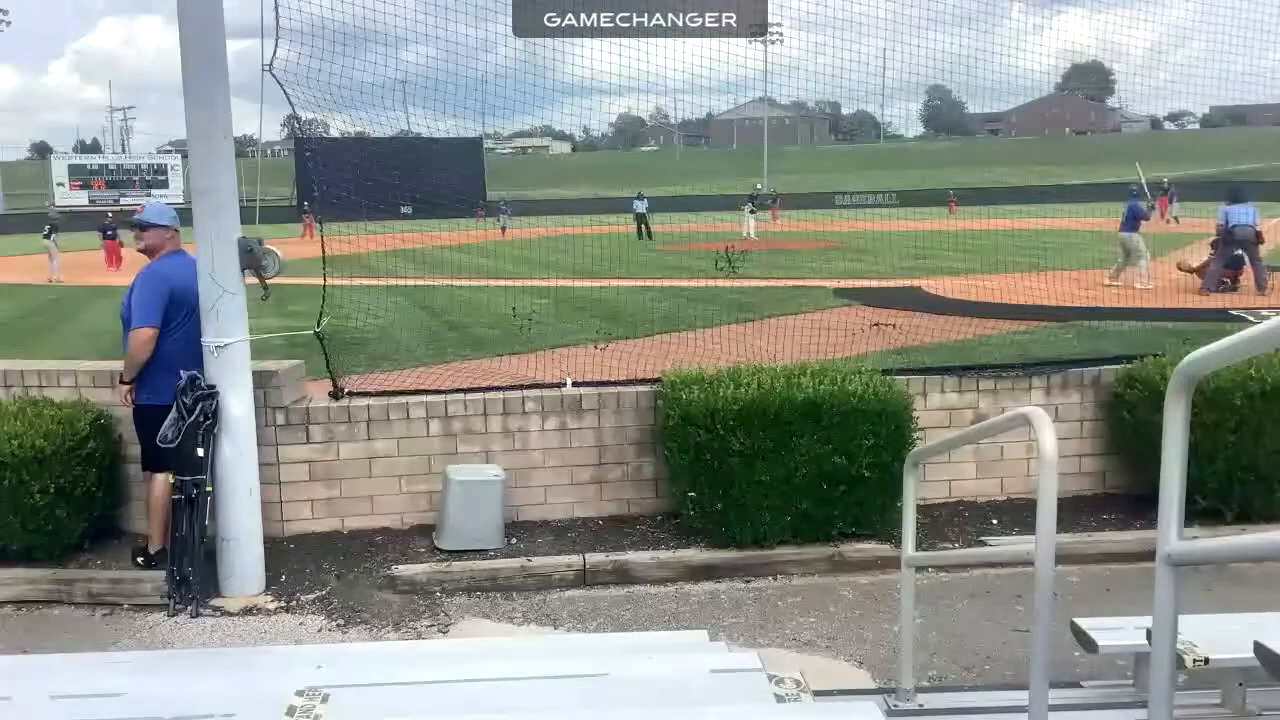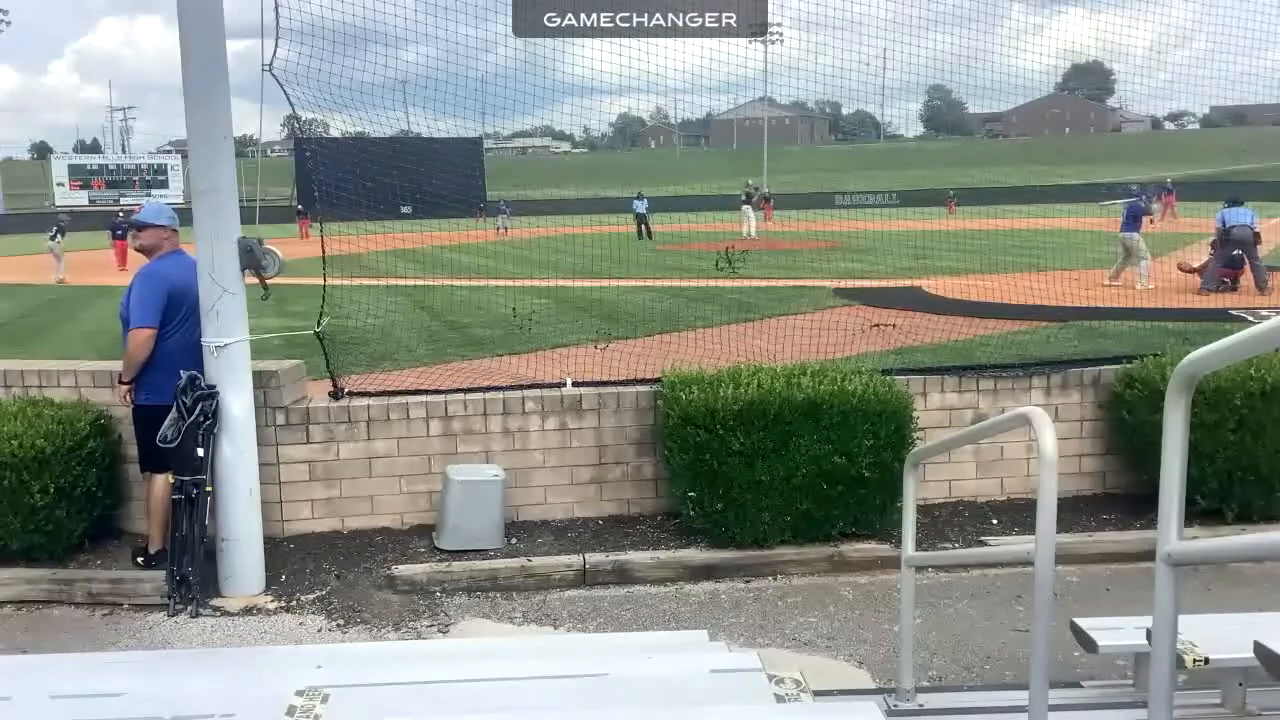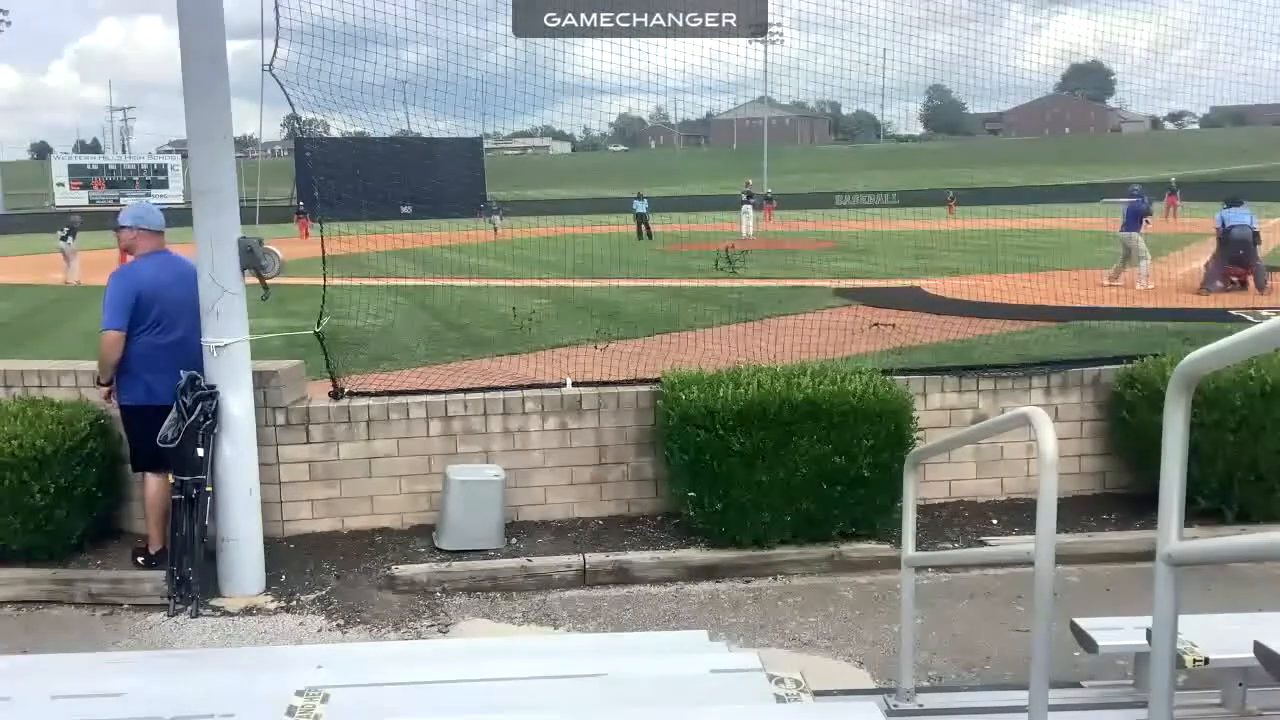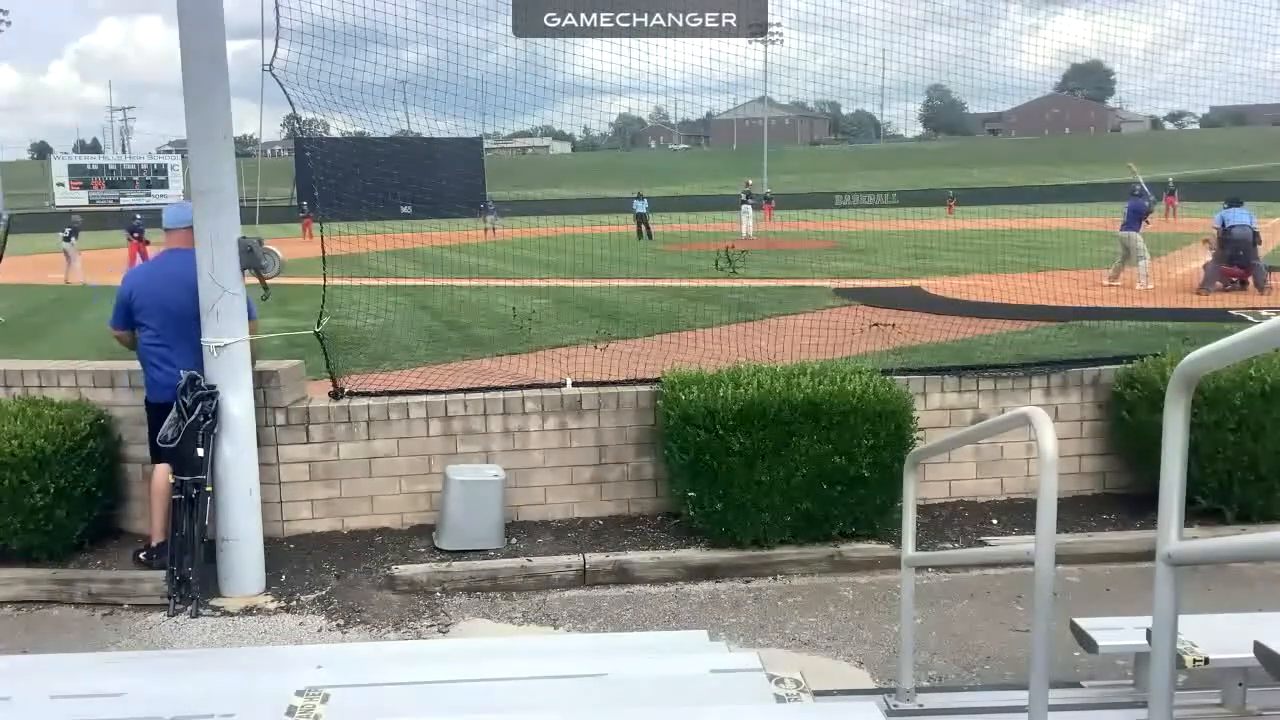
dt=1s
person 1, frame 1
left shoulder: (154, 274)
right shoulder: (194, 268)
left elbow: (144, 335)
left wrist: (127, 378)
left hip: (157, 390)
left knee: (160, 469)
left ankle: (155, 549)
person 1, frame 2
left shoulder: (152, 275)
right shoulder: (194, 268)
left elbow: (143, 335)
left wrist: (126, 378)
left hip: (158, 390)
left knee: (159, 469)
left ankle: (155, 549)
person 1, frame 3
left shoulder: (126, 276)
right shoulder: (191, 271)
left elbow: (113, 338)
left wrist: (105, 379)
left hip: (144, 392)
left knee: (155, 470)
left ankle: (156, 549)
person 1, frame 4
left shoulder: (138, 278)
left elbow: (121, 333)
right elbow: (247, 327)
left hip: (162, 389)
left knee: (164, 463)
left ankle: (157, 544)
